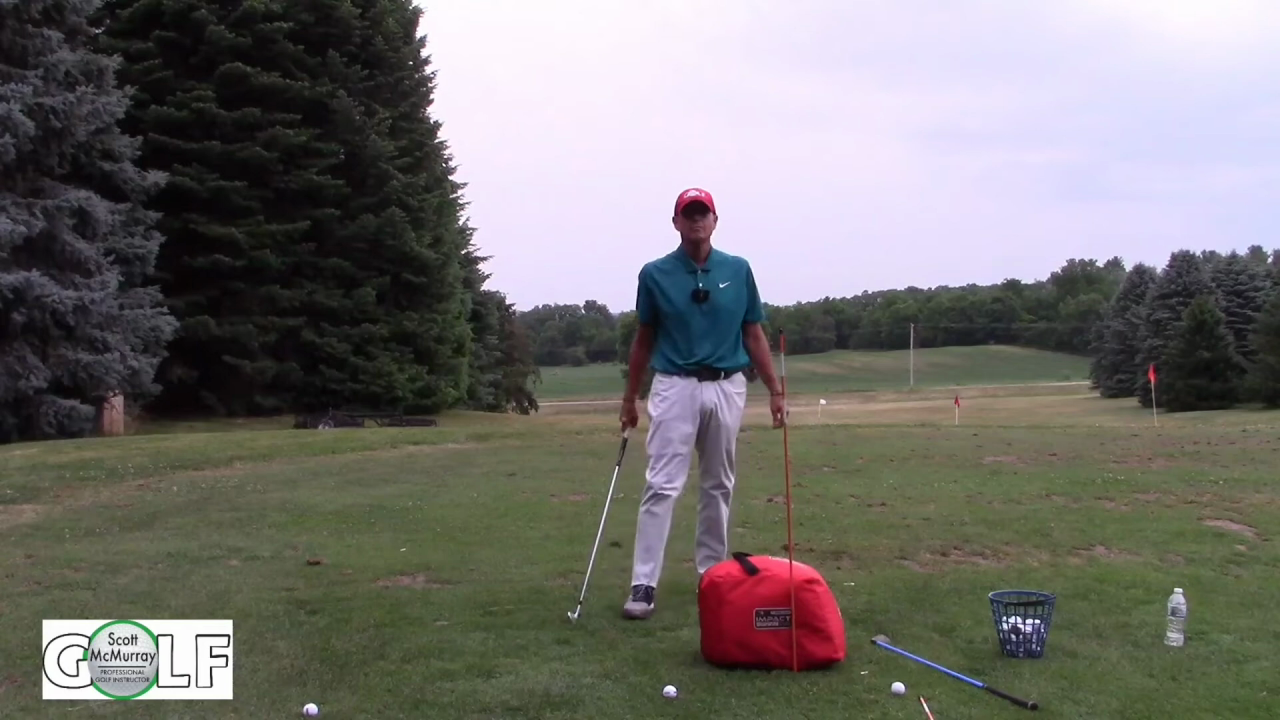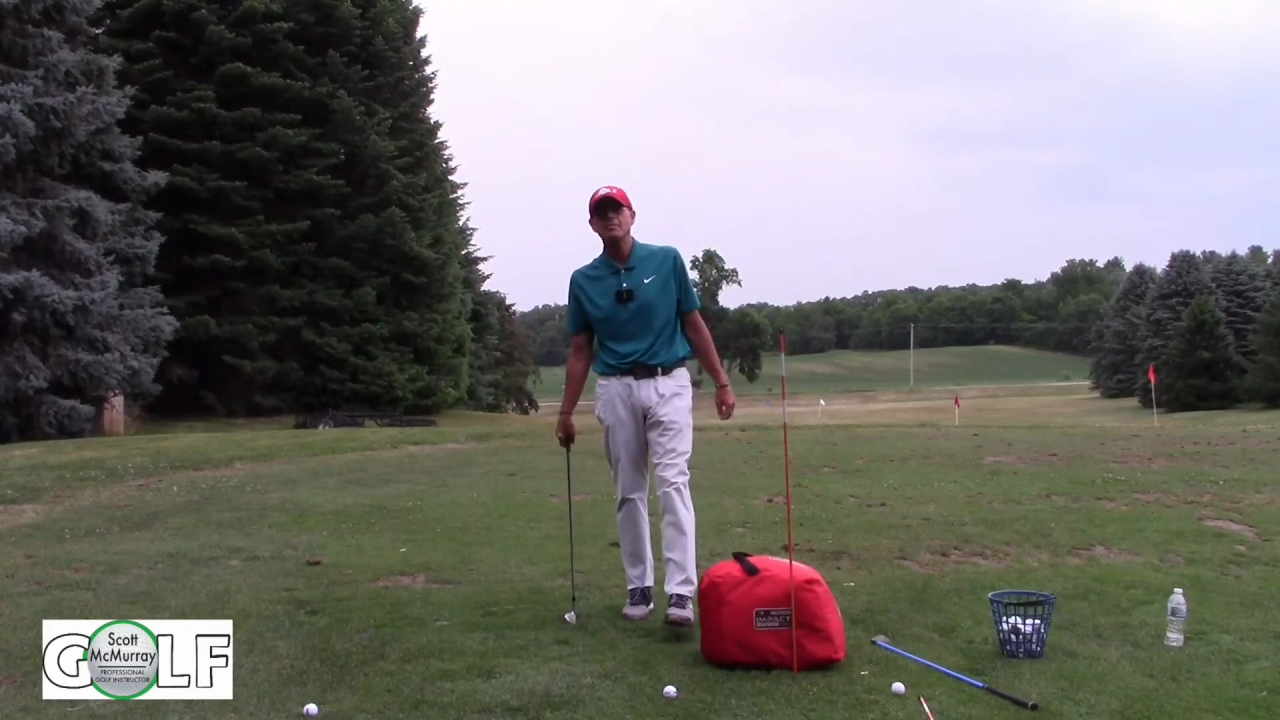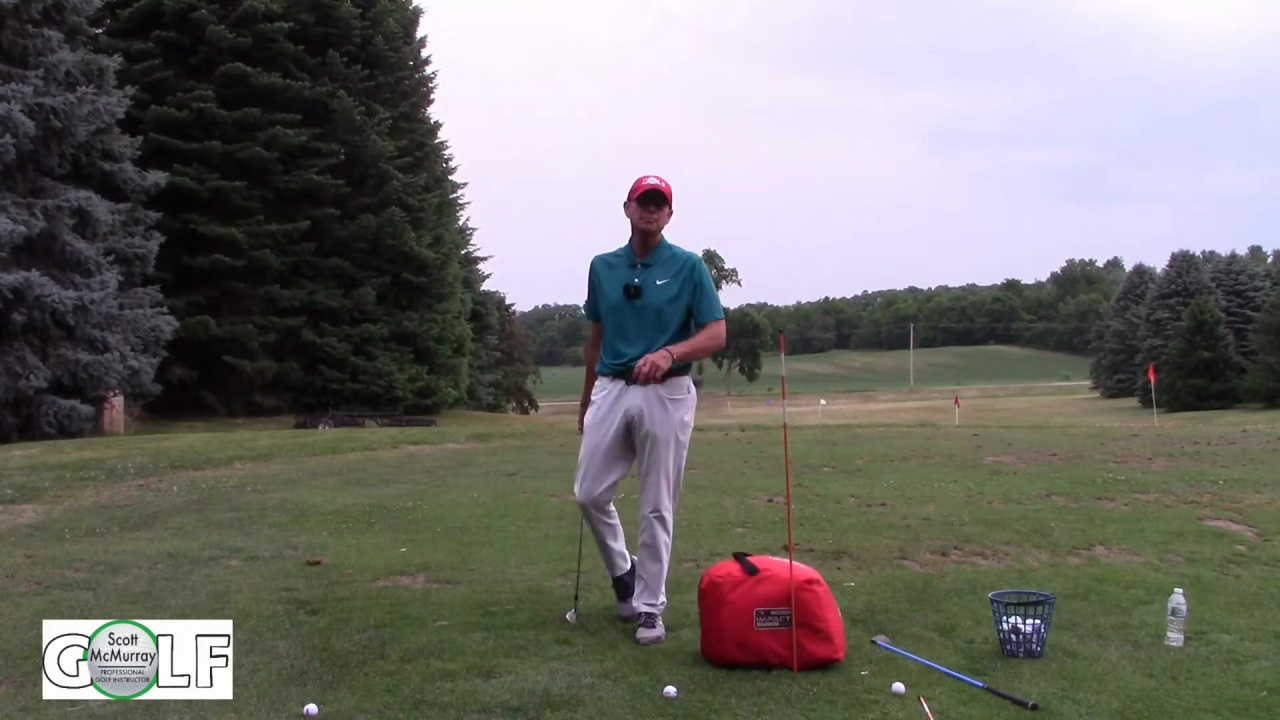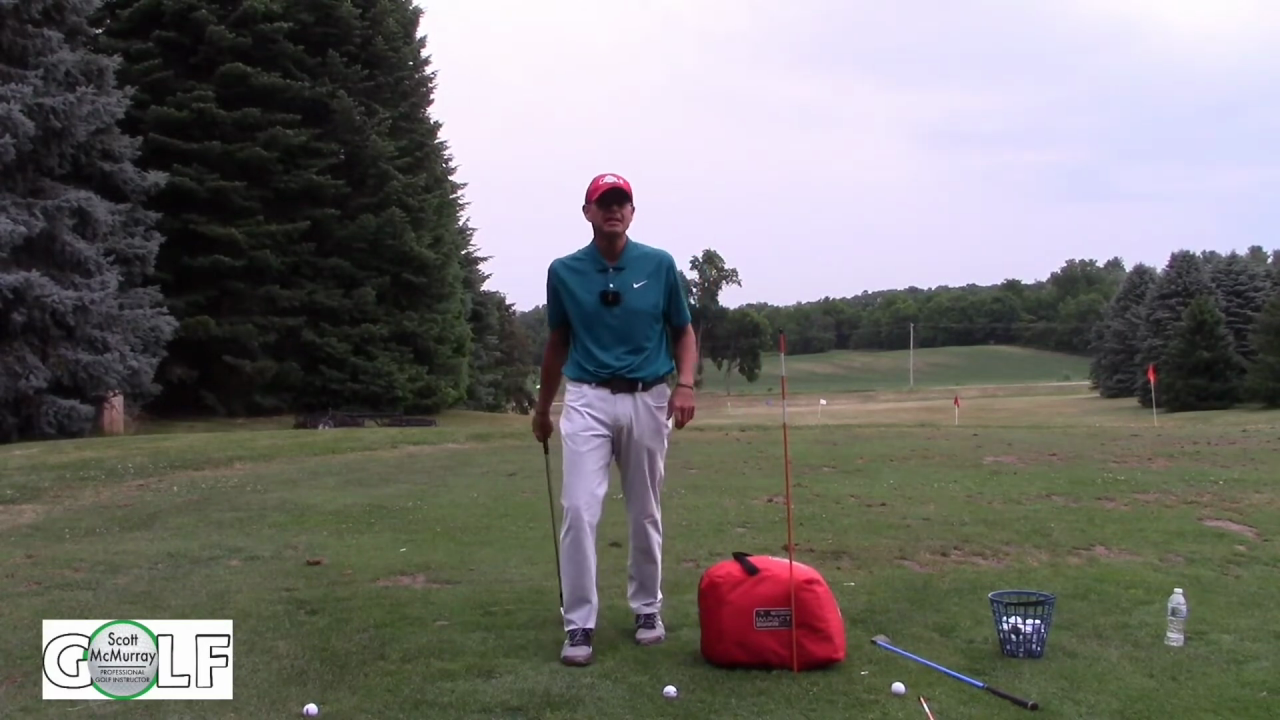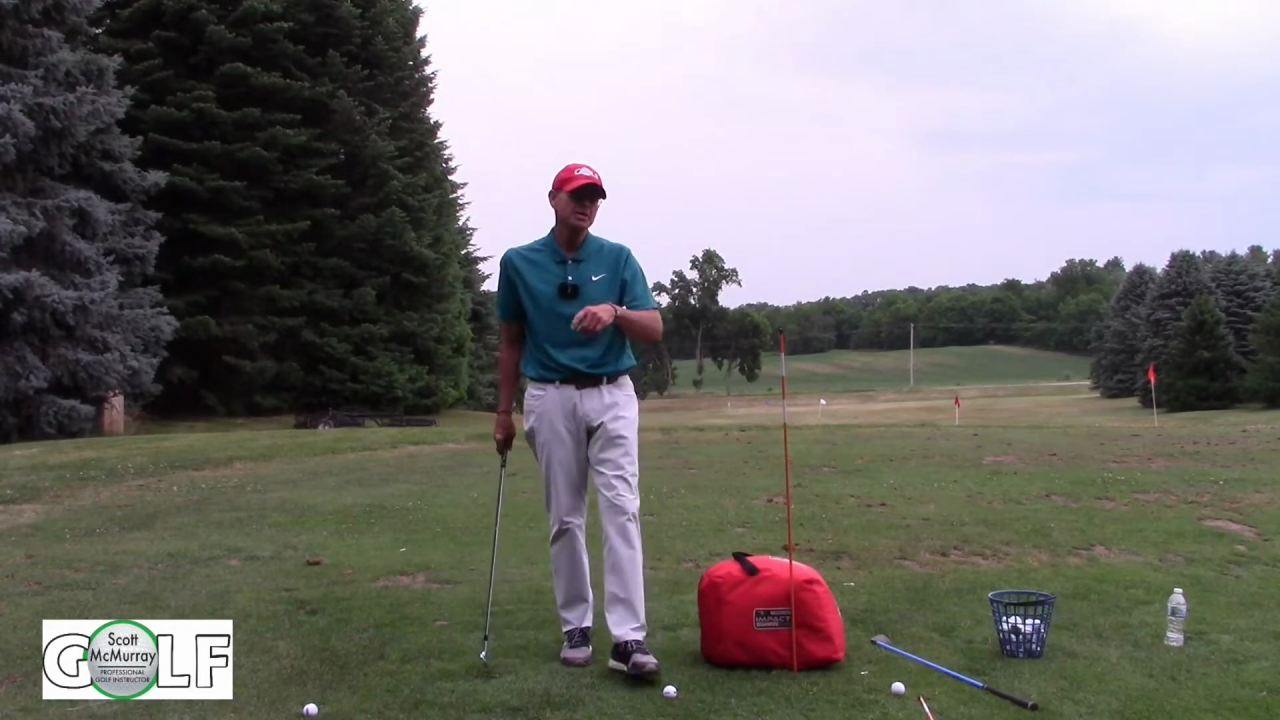
dt=1s
person 1, frame 1
left shoulder: (738, 269)
right shoulder: (655, 274)
left elbow: (754, 335)
right elbow: (643, 340)
left wrist: (774, 390)
right wrist: (629, 398)
left hip: (725, 388)
right hip: (674, 388)
left knee: (718, 487)
right knee: (661, 486)
left ankle: (712, 573)
right ankle: (643, 585)
person 1, frame 2
left shoulder: (667, 260)
right shoulder: (582, 280)
left elbow: (694, 325)
right elbow: (580, 350)
left wrist: (722, 381)
right wrist: (566, 412)
left hip: (668, 383)
right hip: (615, 390)
left knee: (672, 484)
right knee: (629, 492)
left ankle: (681, 593)
right ankle: (639, 586)
person 1, frame 3
left shoulder: (689, 266)
right shoulder: (602, 267)
left elbow: (716, 334)
left wrist: (668, 353)
right wrist: (586, 399)
left hip: (668, 395)
right hip: (611, 391)
left knee: (657, 508)
right knee: (590, 492)
left ankle: (649, 607)
right ankle: (622, 571)
person 1, frame 4
left shoulder: (659, 265)
right shoulder: (563, 271)
left elbow: (682, 332)
right elbow: (557, 343)
left wrist: (685, 384)
right wrist: (542, 407)
left hip: (647, 400)
right hip: (586, 401)
left knee: (645, 514)
right knee: (579, 512)
left ankle: (646, 607)
right ankle: (580, 625)
person 1, frame 5
left shoulder: (619, 258)
right shoulder: (518, 262)
left elbow: (654, 329)
right elbow: (511, 342)
left wrist: (615, 313)
right wrist: (504, 410)
left hip: (611, 396)
right hip: (550, 399)
left knee: (621, 511)
right knee: (565, 519)
left ankle: (629, 638)
right ankle: (576, 626)
